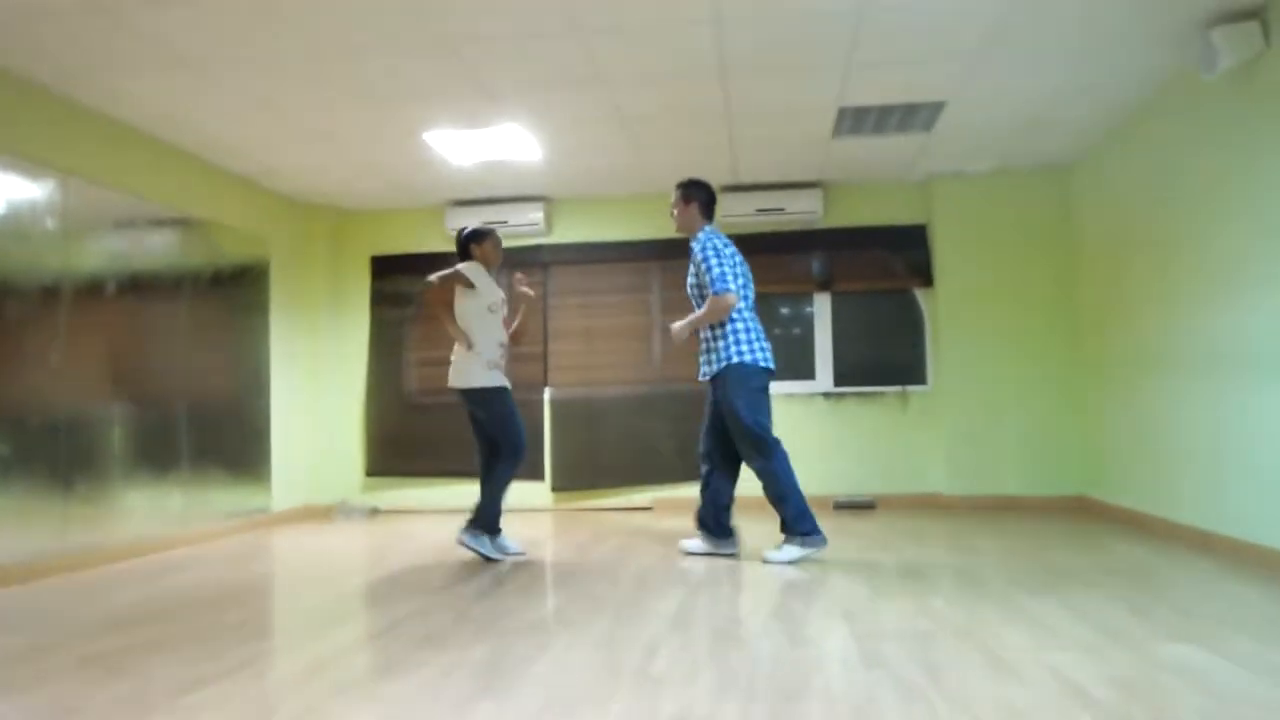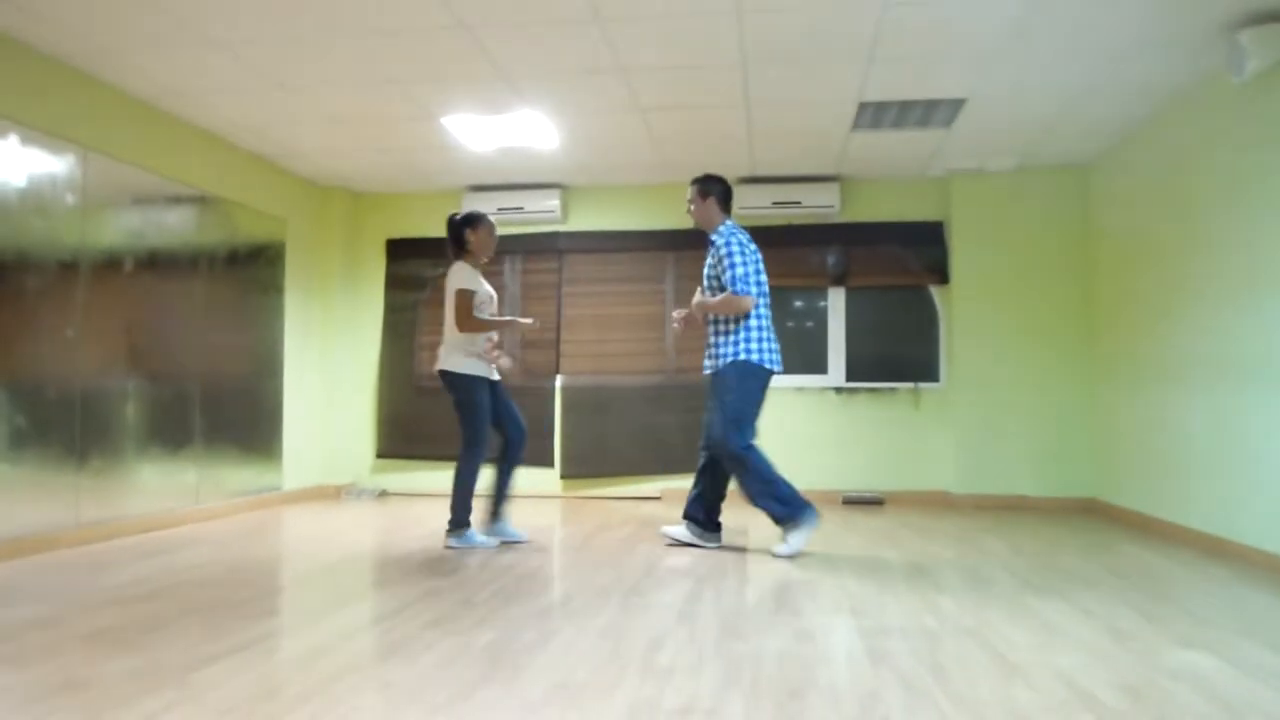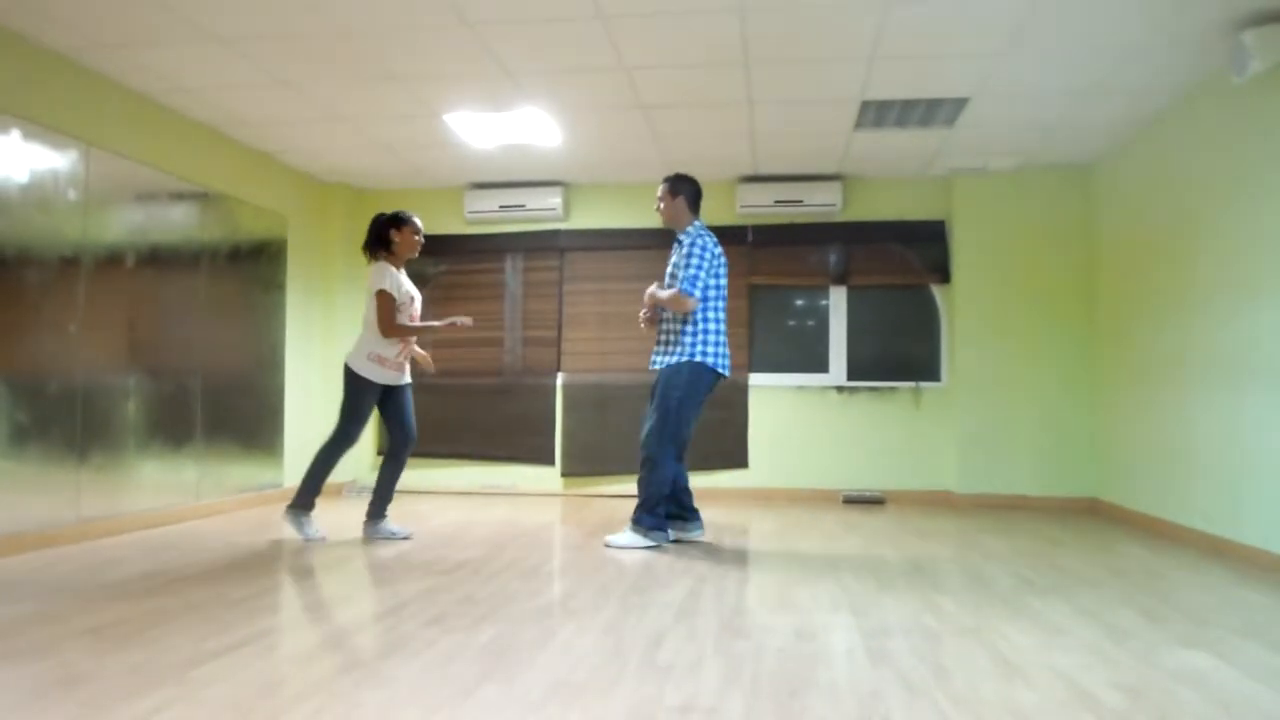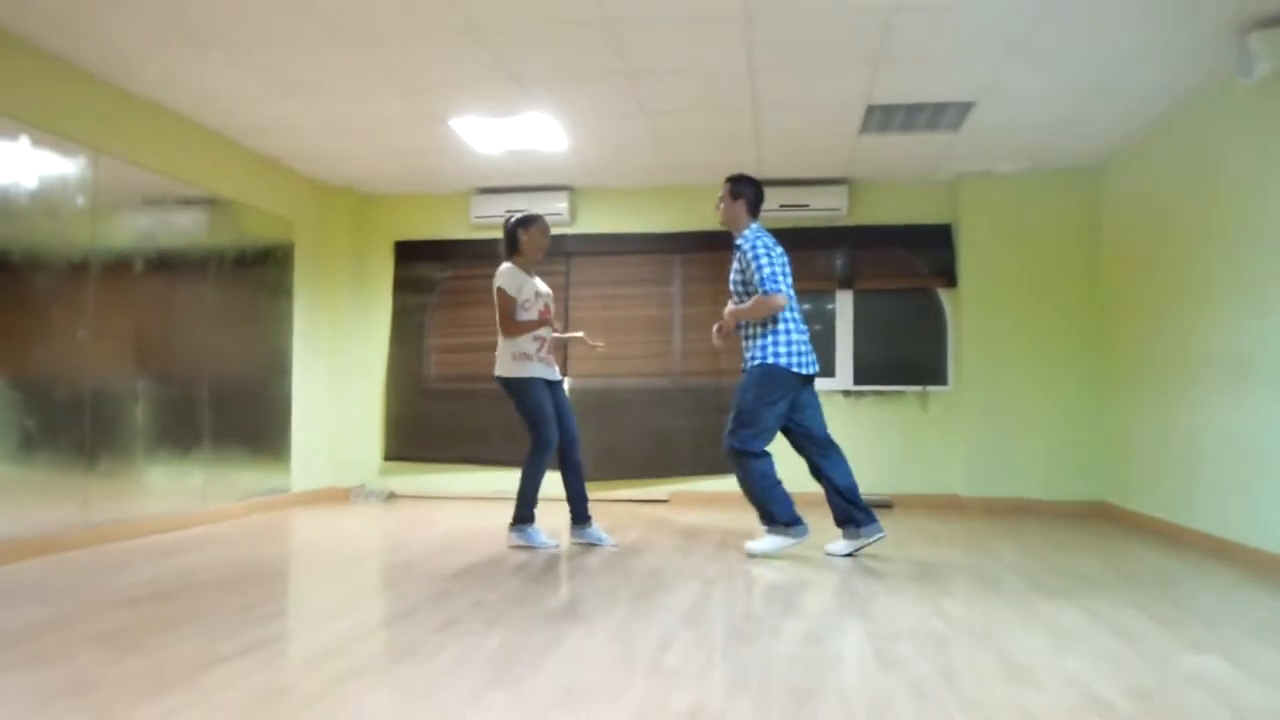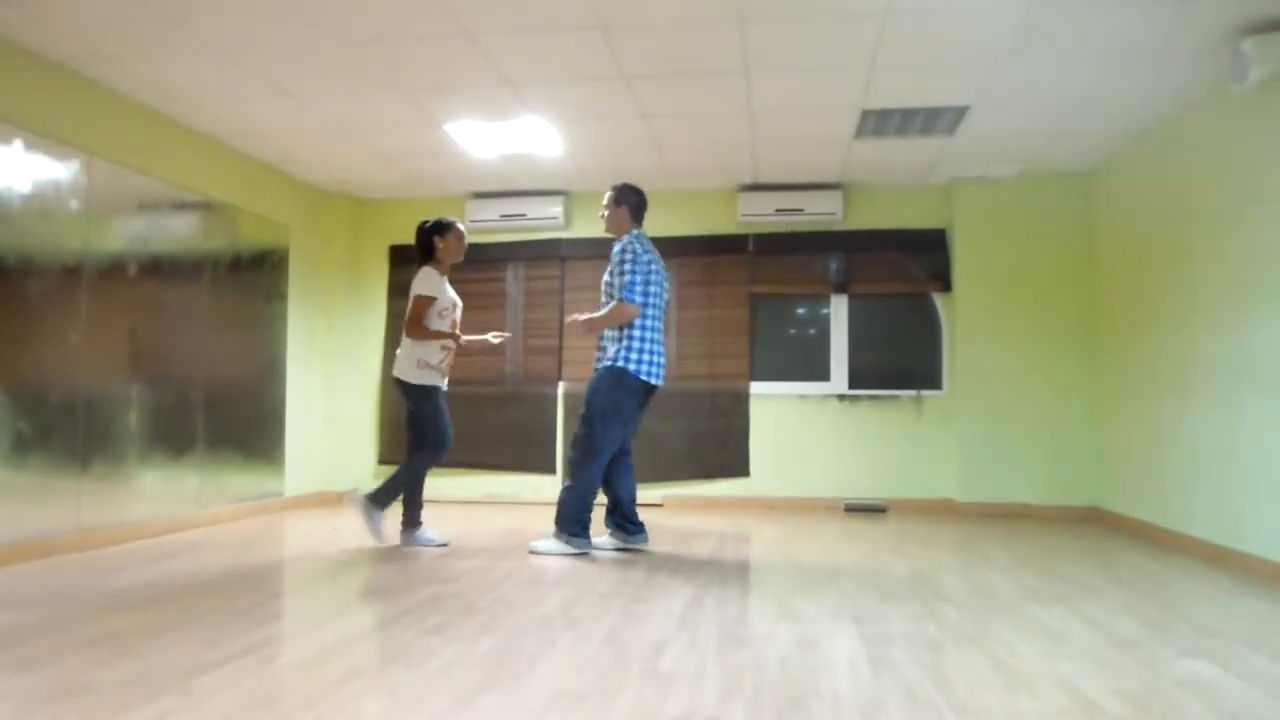
dt=1s
person 1, frame 1
left shoulder: (706, 246)
right shoulder: (716, 246)
left elbow: (725, 301)
left wrist: (688, 326)
right wrist: (694, 325)
left hip: (737, 360)
right hip: (730, 361)
left knee: (758, 446)
right knee: (717, 450)
left ankle: (804, 532)
right ankle: (717, 532)
person 1, frame 2
left shoulder: (731, 244)
right shoulder: (724, 245)
left elbow: (743, 303)
left wrist: (703, 303)
right wrist: (695, 315)
left hip: (743, 358)
right hip: (731, 358)
left knee: (731, 443)
right knee: (716, 441)
left ankle: (796, 515)
right ankle: (701, 524)
person 1, frame 3
left shoulder: (698, 243)
right shoulder: (688, 244)
left elbow: (685, 301)
left wrist: (654, 295)
right wrist: (657, 315)
left hip: (694, 358)
right hip: (680, 358)
left knee: (660, 440)
right knee: (663, 439)
left ankle: (649, 526)
right ankle: (682, 518)
person 1, frame 4
left shoulder: (754, 245)
right shoulder: (755, 244)
left elbow: (775, 300)
left wrist: (734, 313)
right wrist: (732, 324)
left hip: (772, 361)
right hip: (790, 360)
left knee: (742, 443)
right knee: (815, 443)
left ankle: (784, 523)
right ankle: (859, 523)
person 1, frame 5
left shoulder: (628, 250)
right shoulder: (645, 252)
left elbow: (627, 309)
left wrist: (586, 321)
right wrist: (597, 322)
left hip: (624, 365)
right hip: (642, 367)
left knee: (588, 448)
right knee: (613, 449)
left ankle: (572, 533)
right ankle: (627, 528)
person 2, frame 1
left shoulder: (484, 286)
right shoulder: (470, 271)
left elbow: (506, 334)
right elbow: (433, 283)
left wrist: (521, 302)
right wrist: (455, 329)
left hip: (485, 380)
right hip: (480, 380)
left knee: (494, 457)
right knee: (514, 450)
left ankle: (489, 532)
right ankle: (476, 527)
person 2, frame 2
left shoulder: (475, 275)
right shoulder: (463, 273)
right elbow: (464, 323)
left wrist: (495, 352)
right wrist: (513, 323)
left hip: (482, 371)
right hip: (463, 369)
left knee: (516, 435)
right knee: (476, 445)
left ankle: (497, 517)
right ankle: (459, 528)
person 2, frame 3
left shoulder: (401, 275)
right shoulder: (384, 273)
right elbow: (387, 329)
left wrist: (414, 349)
right wrist: (441, 325)
left hip: (396, 375)
right hip: (369, 370)
left knee: (404, 440)
right knee: (344, 438)
left ankle: (376, 518)
right ankle: (300, 507)
person 2, frame 4
left shoulder: (535, 280)
right shoulder: (508, 273)
right elbow: (506, 327)
left wrist: (572, 336)
right wrist: (541, 321)
left hip: (545, 371)
right hip: (520, 371)
left knee: (568, 442)
right knee: (546, 441)
left ankle: (581, 523)
right ankle: (522, 524)
person 2, frame 5
left shoulder: (442, 282)
right shoulder: (428, 278)
right elbow: (413, 328)
left wrist: (482, 338)
right wrist: (450, 336)
left hip: (431, 378)
right hip: (418, 375)
left knee: (423, 447)
right knee: (437, 444)
left ankle: (411, 525)
right ankle: (376, 501)
